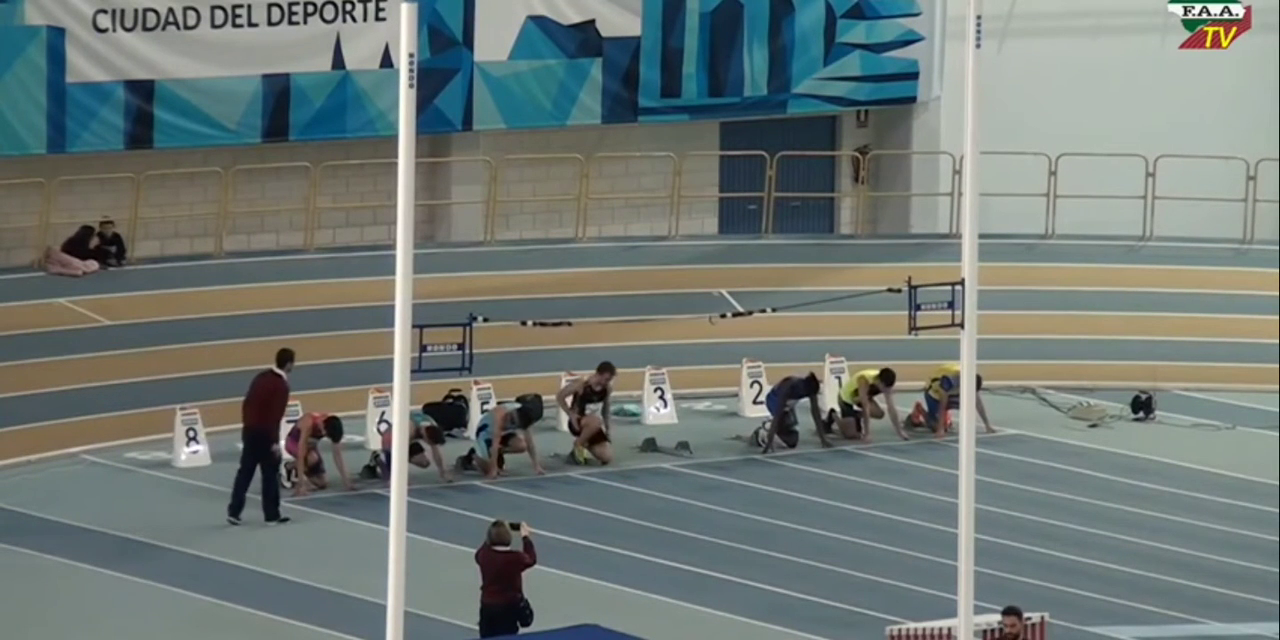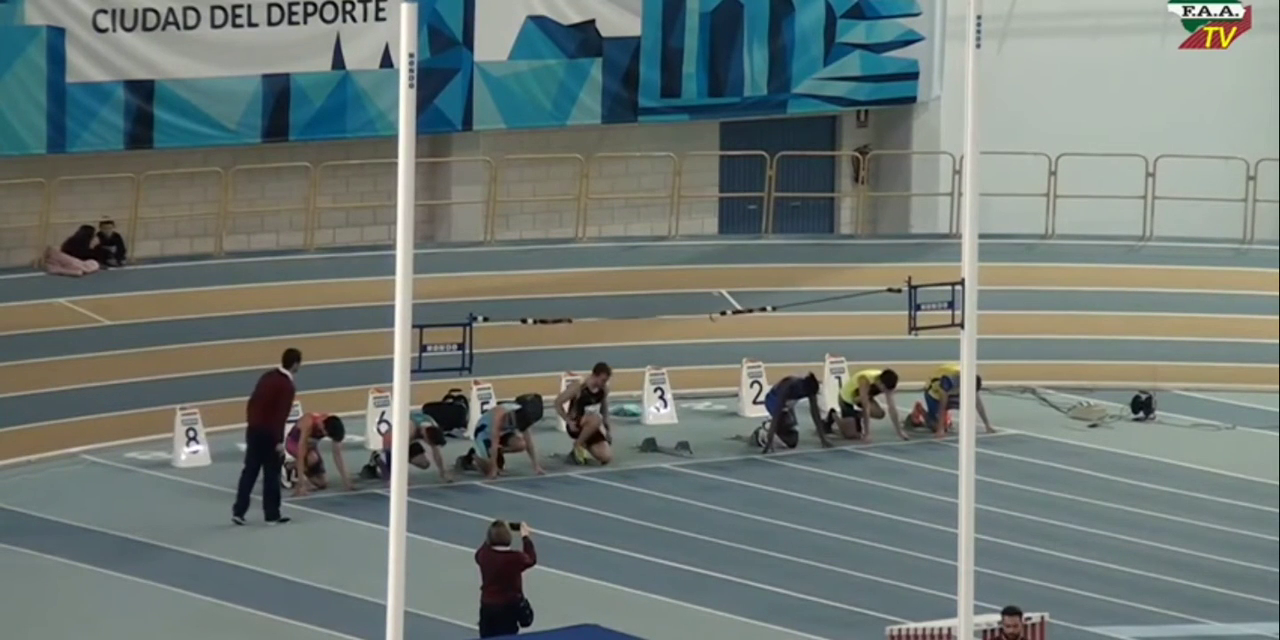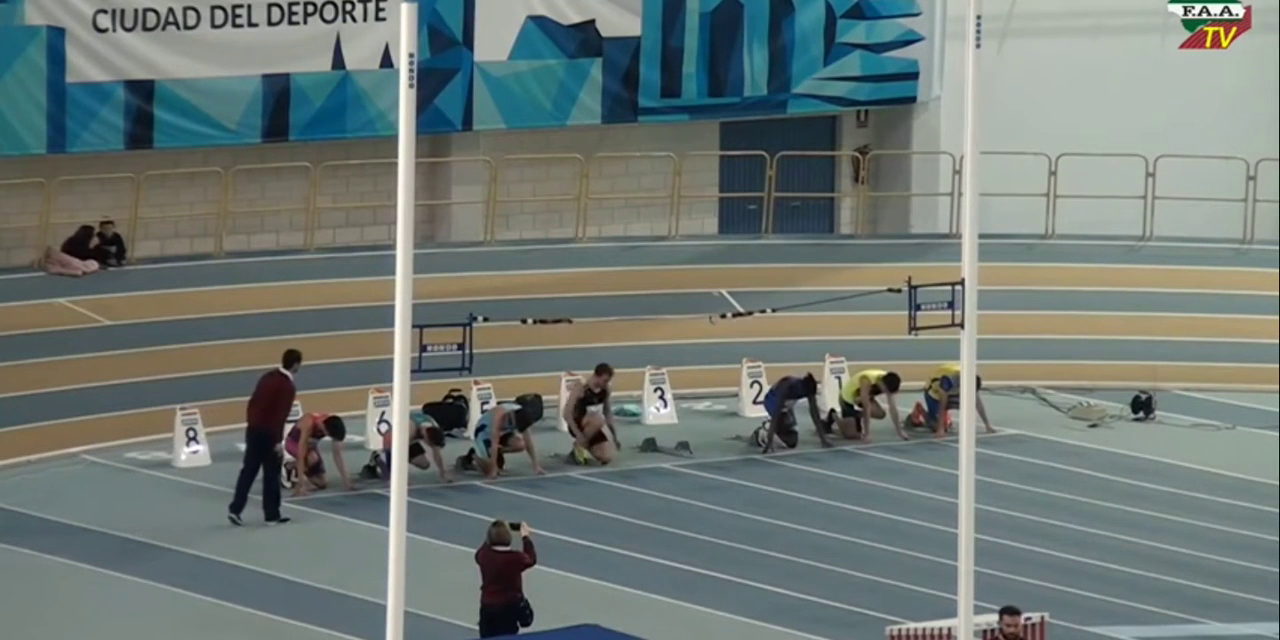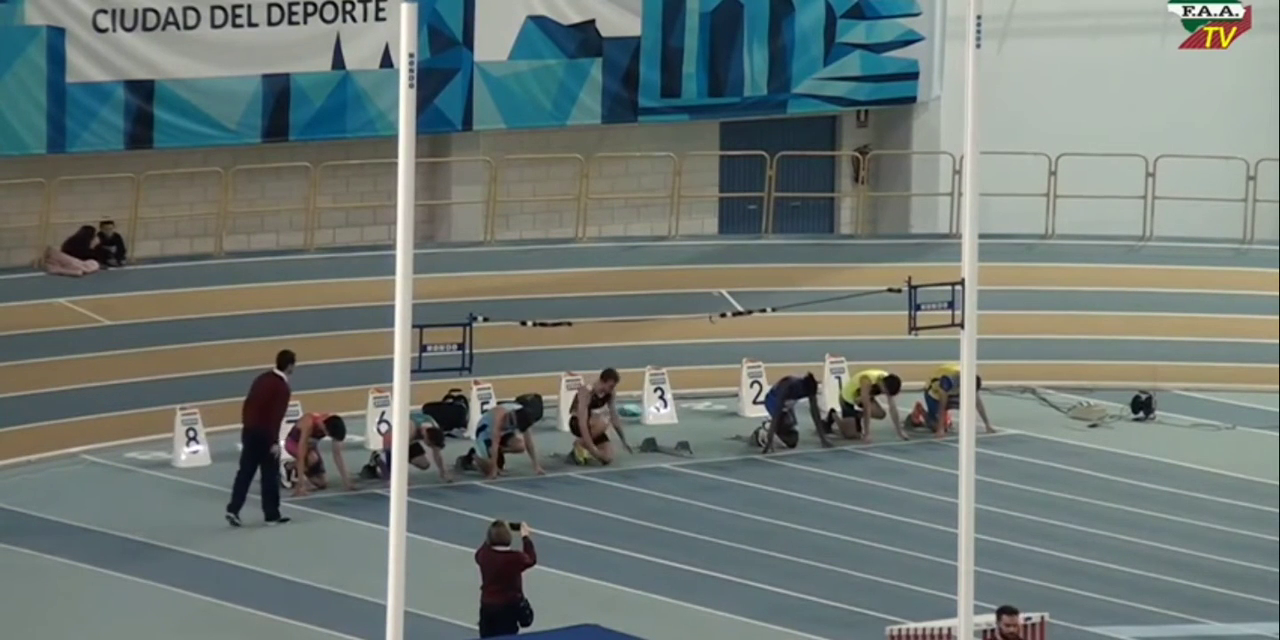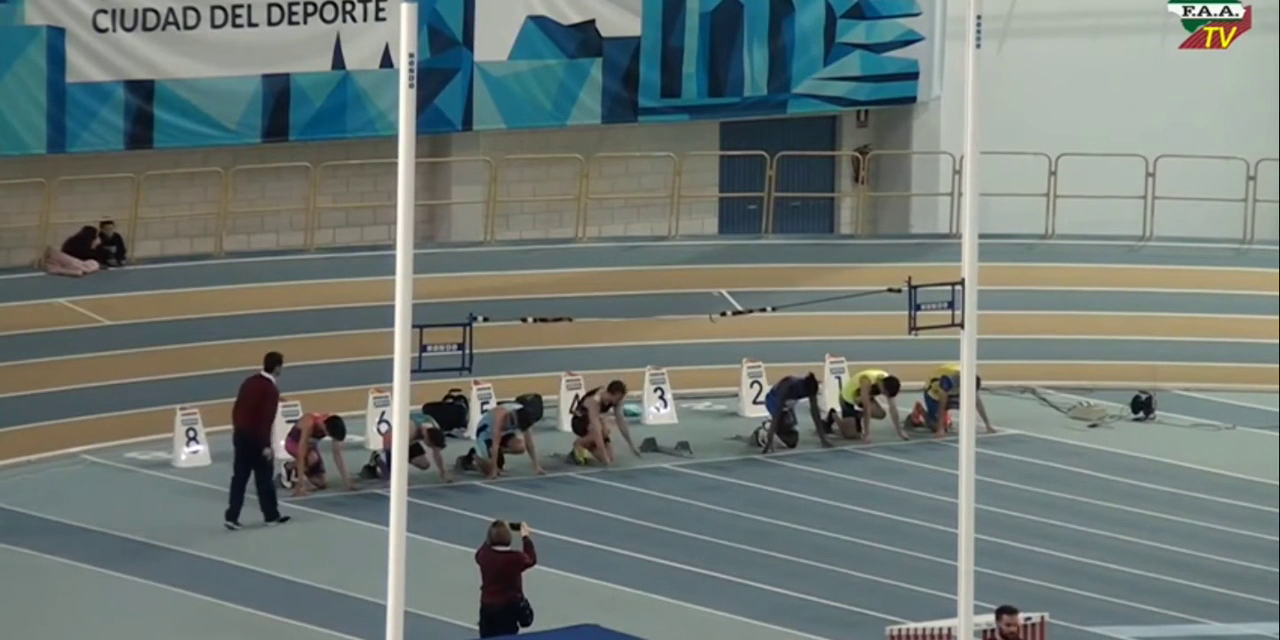
dt=0.2s
person 1, frame 1
left shoulder: (261, 377)
right shoulder: (281, 385)
left elbow: (247, 403)
right elbow: (276, 415)
right wrist: (275, 441)
left hip: (249, 431)
right hip: (265, 433)
left knee: (245, 471)
right knee: (270, 475)
left ankle: (234, 512)
right ankle: (272, 515)
person 1, frame 2
left shoulder: (267, 377)
right shoulder: (287, 385)
left elbow: (252, 402)
right elbow: (281, 414)
right wrist: (279, 440)
left hip: (254, 430)
right hip: (269, 434)
left knee: (249, 471)
right knee: (272, 474)
left ankle: (239, 511)
right ankle: (272, 515)
person 1, frame 3
left shoulder: (268, 377)
right shoulder: (287, 386)
left elbow: (252, 402)
right elbow: (281, 415)
right wrist: (277, 440)
left hip: (253, 430)
right hip: (268, 433)
left knee: (248, 471)
right knee: (271, 475)
left ankle: (235, 509)
right ankle: (272, 515)
person 1, frame 4
left shoulder: (262, 378)
right shoulder: (282, 387)
left elbow: (247, 404)
right elbow: (276, 416)
right wrist: (274, 442)
left hip: (249, 431)
right hip: (264, 434)
left knee: (245, 472)
right knee: (270, 475)
left ankle: (233, 509)
right ankle: (272, 515)
person 1, frame 5
left shoulder: (249, 382)
right shoulder: (270, 389)
left elbow: (236, 408)
right elbow: (266, 419)
right wrist: (266, 445)
left hip: (240, 435)
right hip: (255, 437)
left knee: (239, 476)
right knee: (264, 476)
left ankle: (231, 516)
right ankle: (271, 515)
